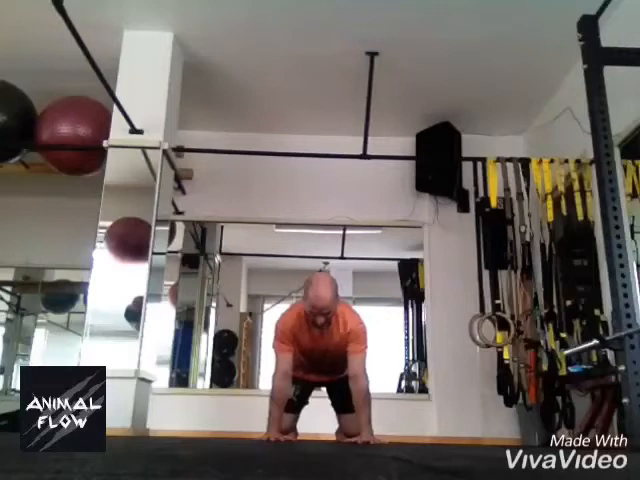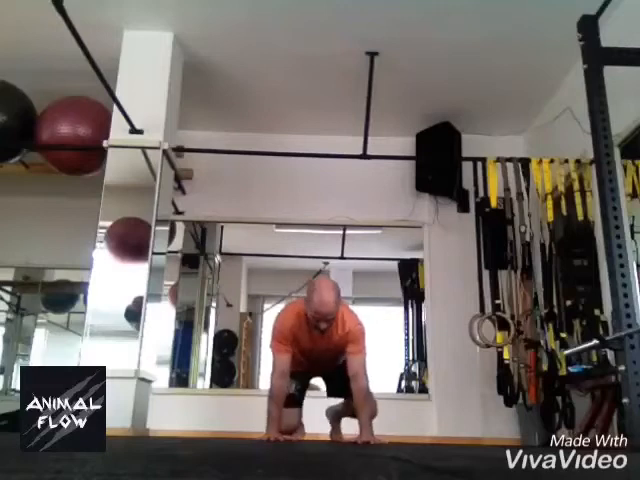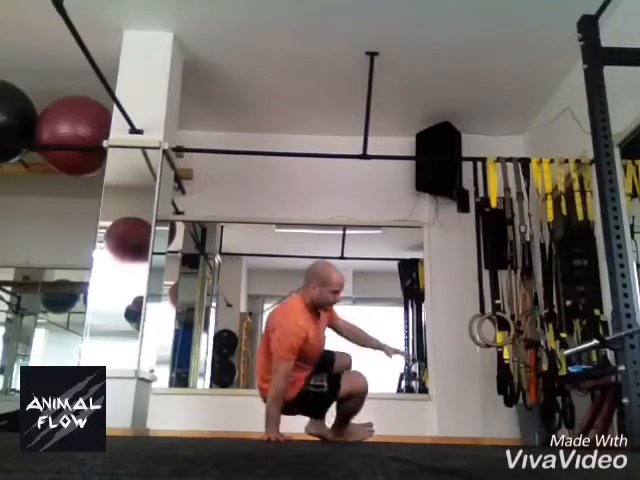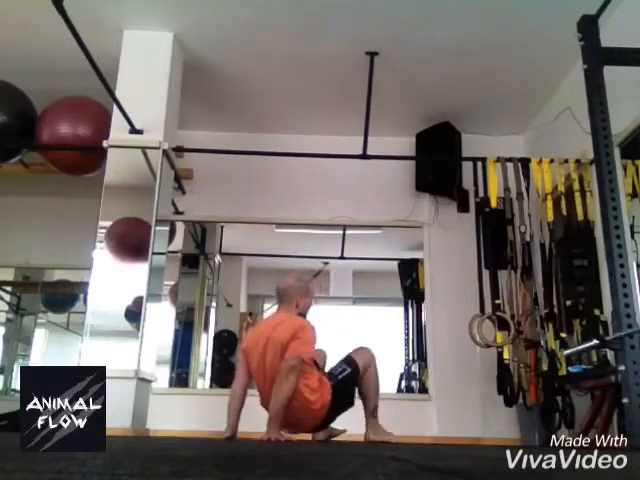
dt=0.7s
person 1, frame 1
left shoulder: (353, 324)
right shoulder: (288, 322)
left elbow: (358, 377)
right elbow: (282, 375)
left wrist: (366, 430)
right wrist: (272, 429)
left hip: (339, 373)
right hip: (301, 372)
left knee: (353, 432)
right knee: (283, 428)
left ankle: (342, 433)
right ankle: (291, 433)
person 1, frame 2
left shoulder: (351, 324)
right shoulder: (287, 320)
left elbow: (358, 376)
right elbow: (280, 375)
left wrist: (366, 431)
right wrist: (272, 429)
left hip: (335, 362)
right hip: (296, 364)
left knee: (370, 411)
right knee: (287, 427)
left ankle: (336, 414)
right ankle: (297, 427)
person 1, frame 3
left shoulder: (318, 307)
right shoulder: (292, 322)
left elbow: (345, 328)
right elbow: (279, 379)
left wrist: (383, 346)
right wrist: (272, 431)
right hip: (290, 390)
left knee: (344, 361)
right knee: (358, 384)
left ankle: (317, 423)
right ankle: (339, 429)
person 1, frame 4
left shoulder: (252, 334)
right shoulder: (300, 328)
left elbow: (239, 384)
right elbow: (287, 379)
left wrist: (231, 429)
right wrist: (273, 429)
right hip: (313, 412)
left knee: (319, 355)
right knee: (365, 356)
left ankle: (321, 429)
right ankle: (373, 428)
